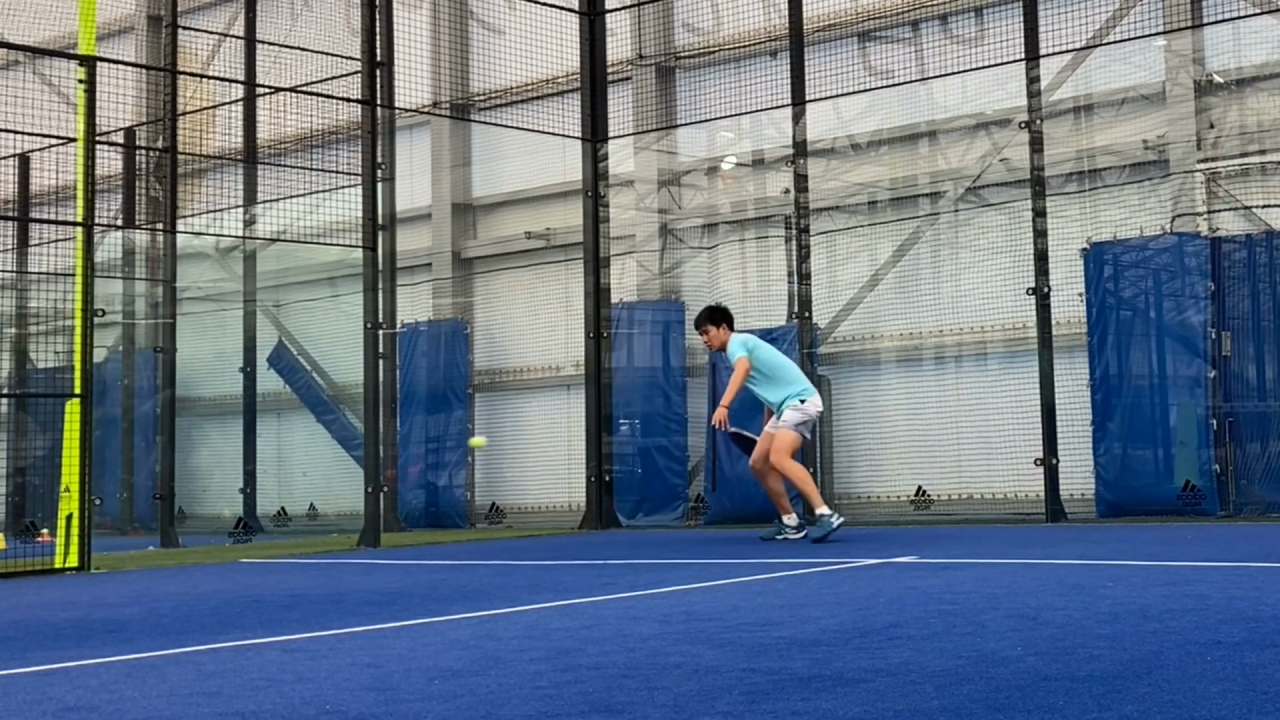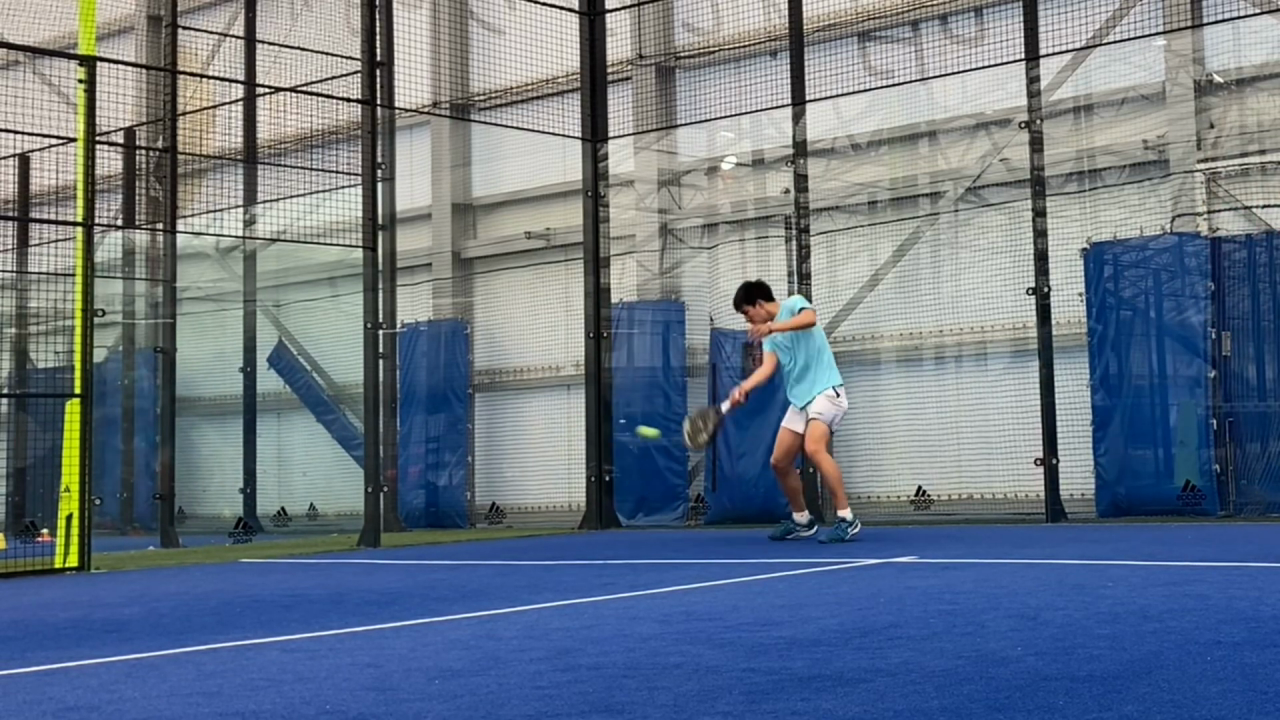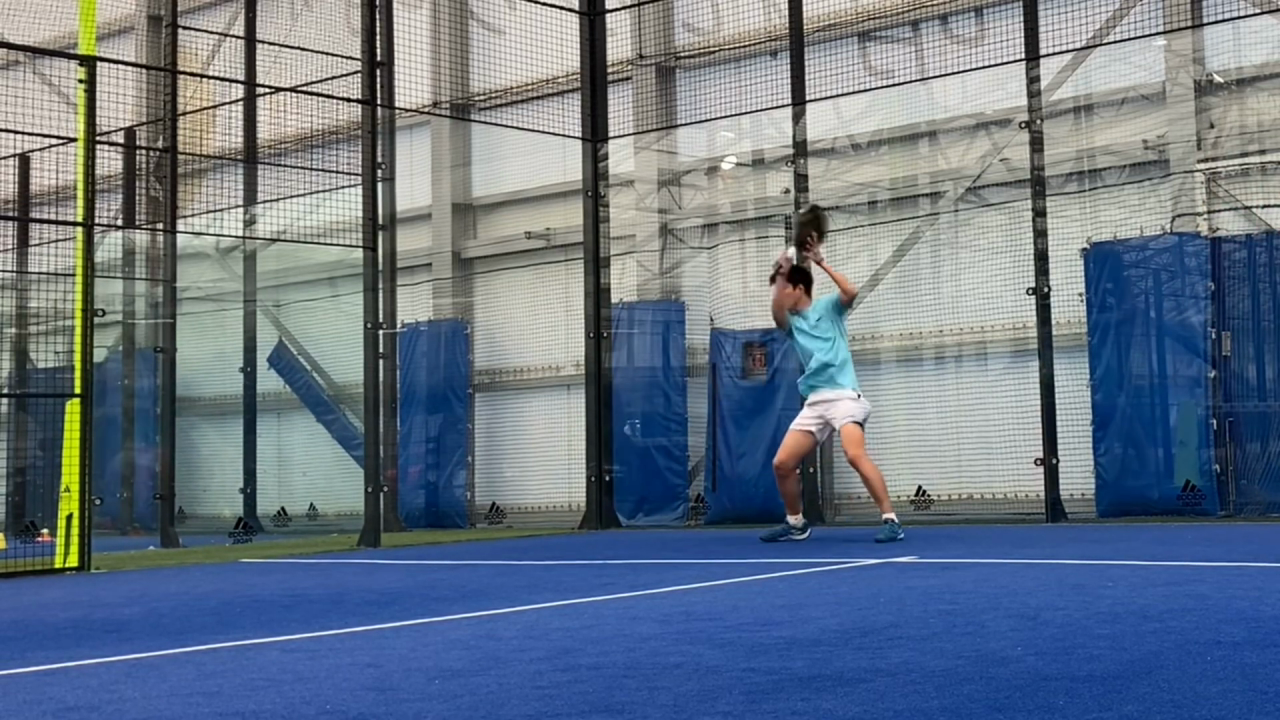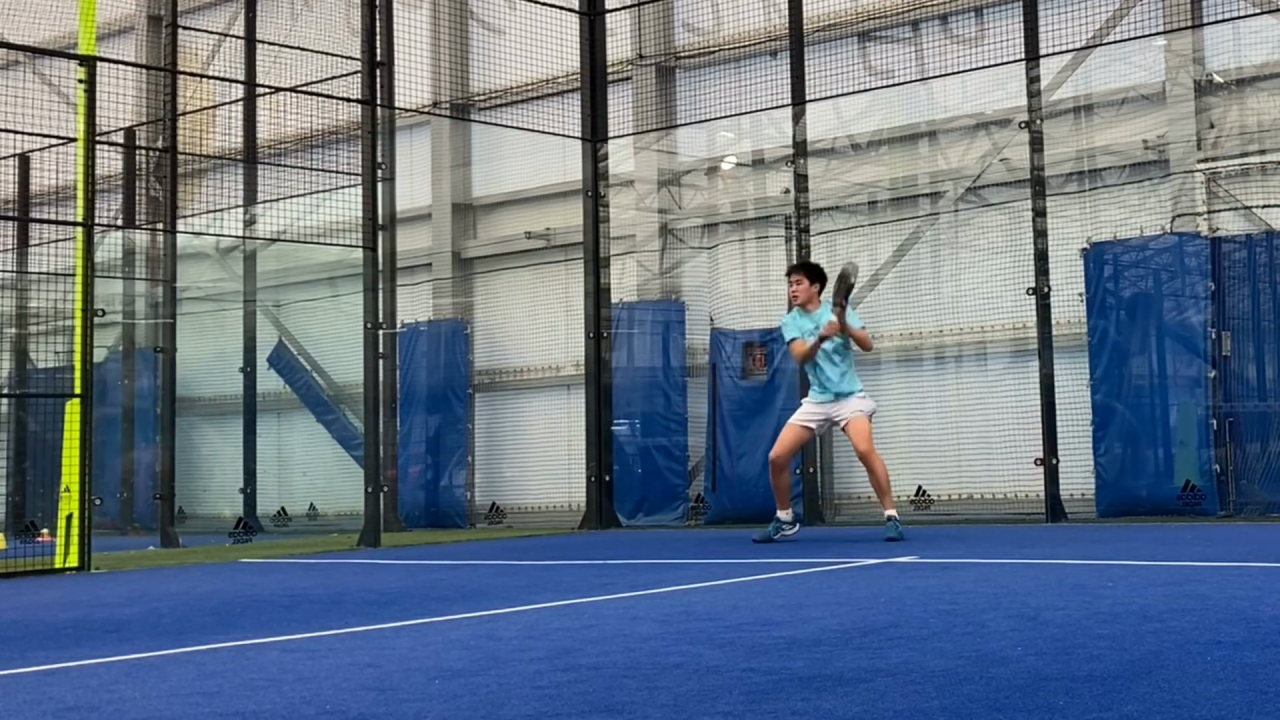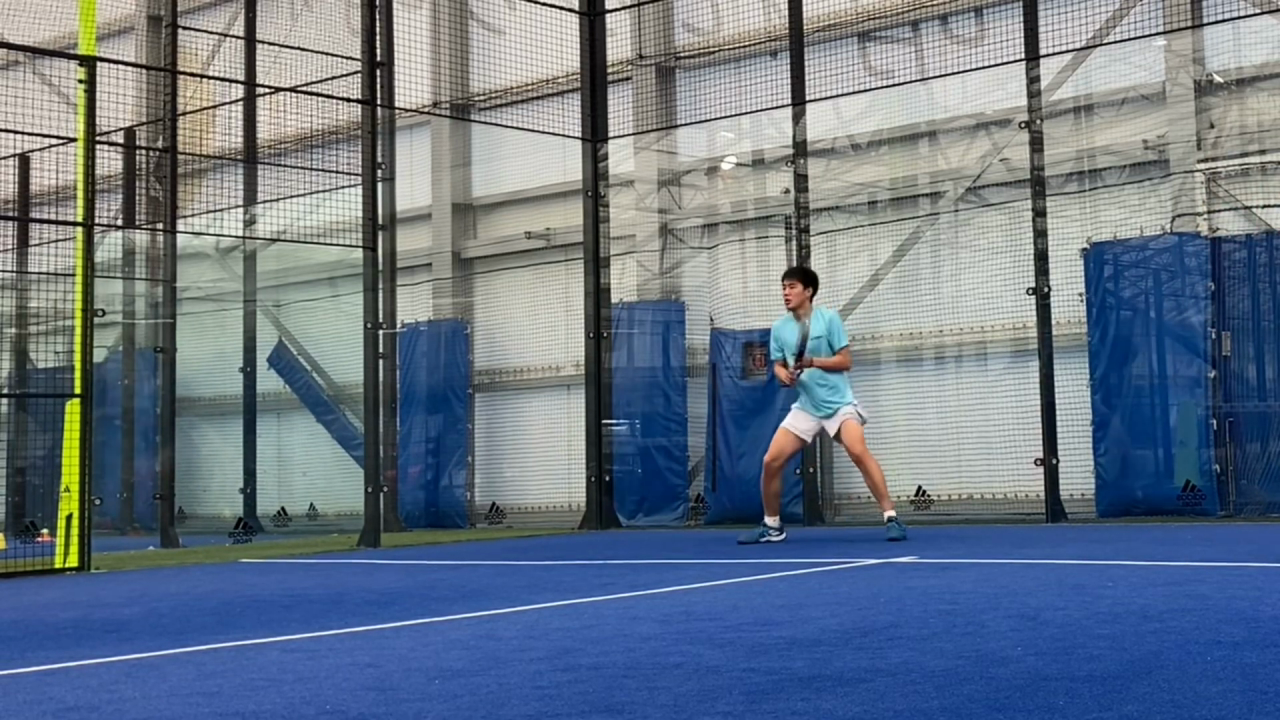
dt=0.2s
person 1, frame 1
left shoulder: (737, 343)
right shoulder: (744, 346)
left elbow: (741, 371)
left wrist: (723, 406)
right wrist: (768, 427)
left hip: (801, 401)
right hip: (788, 406)
left knee: (779, 460)
right knee: (758, 463)
left ankle: (826, 515)
right ankle: (790, 523)
person 1, frame 2
left shoulder: (794, 304)
right shoulder: (769, 336)
left elbow: (811, 319)
right elbow: (767, 368)
left wrist: (770, 327)
right wrist: (743, 388)
left hip: (826, 390)
right hip: (801, 400)
left knee: (814, 449)
right knee: (779, 461)
left ankle: (846, 519)
right ankle: (802, 520)
person 1, frame 3
left shoulder: (828, 307)
right shoulder: (791, 322)
left elbow: (851, 292)
right elbow: (778, 316)
left wrist: (820, 262)
right wrist: (779, 276)
left hip: (844, 396)
right hip: (815, 403)
left knee: (855, 453)
right knee: (781, 464)
left ankle: (890, 519)
right ankle: (795, 524)
person 1, frame 4
left shoulder: (837, 312)
right shoulder: (791, 321)
left elbow: (867, 345)
right elbow: (799, 357)
left wrist: (846, 328)
right wrist: (821, 337)
left hip: (850, 396)
right hip: (817, 400)
left knee: (864, 449)
right knee: (777, 458)
left ankle: (891, 517)
right ankle: (784, 520)
person 1, frame 5
left shoulder: (829, 318)
right shoulder: (779, 327)
left elbow: (845, 362)
right elbow: (778, 366)
left wrist: (811, 362)
right wrist: (784, 375)
left hip: (840, 405)
right hip: (806, 408)
left knee: (859, 452)
right knee: (771, 462)
left ankle: (891, 517)
right ankle: (771, 526)
